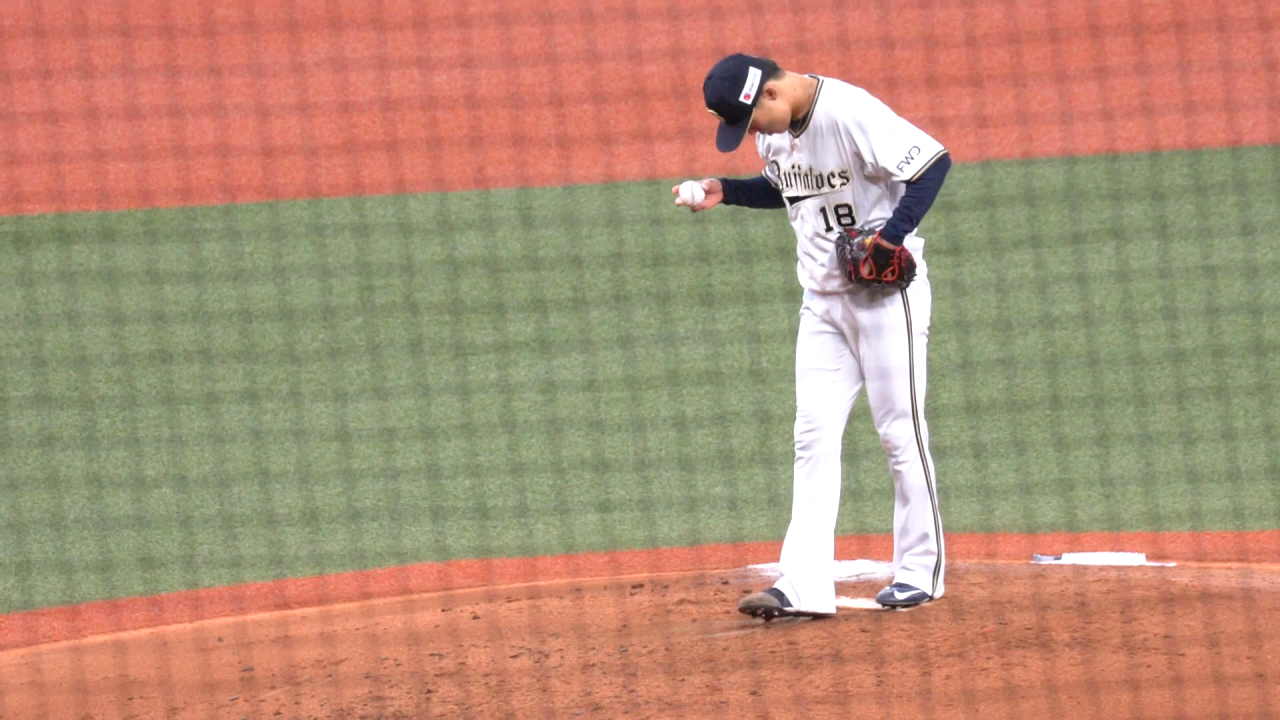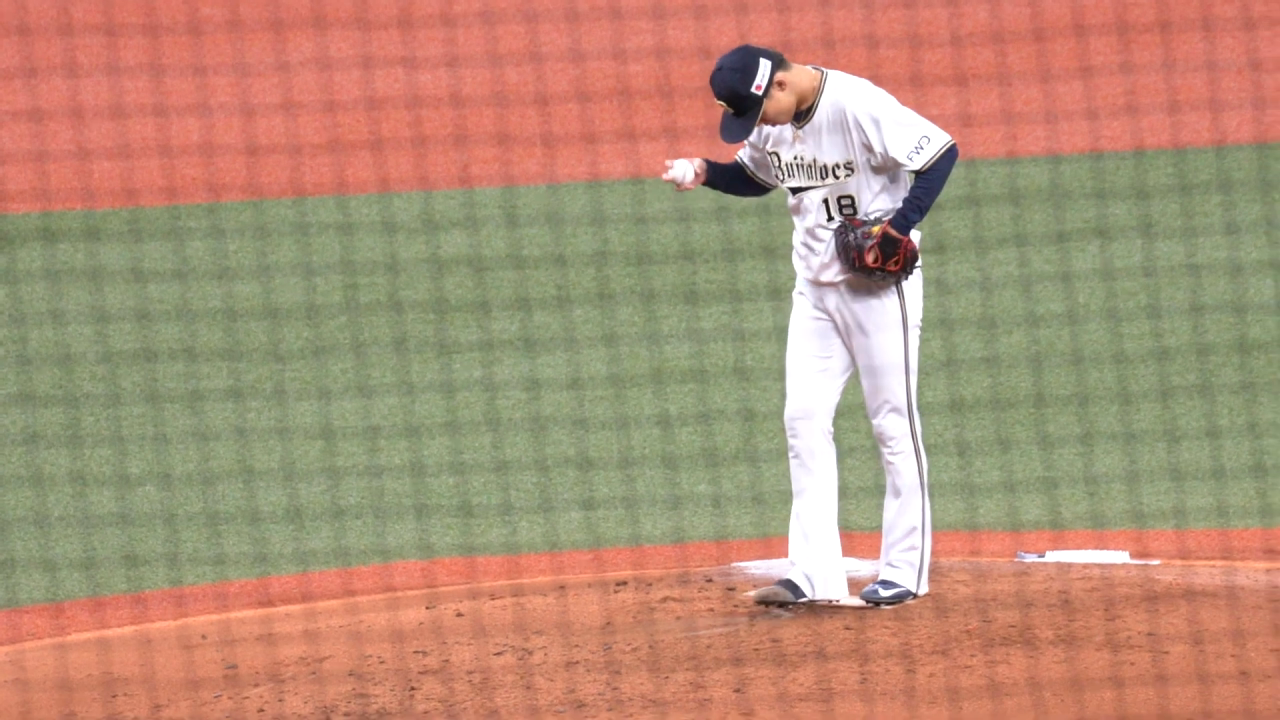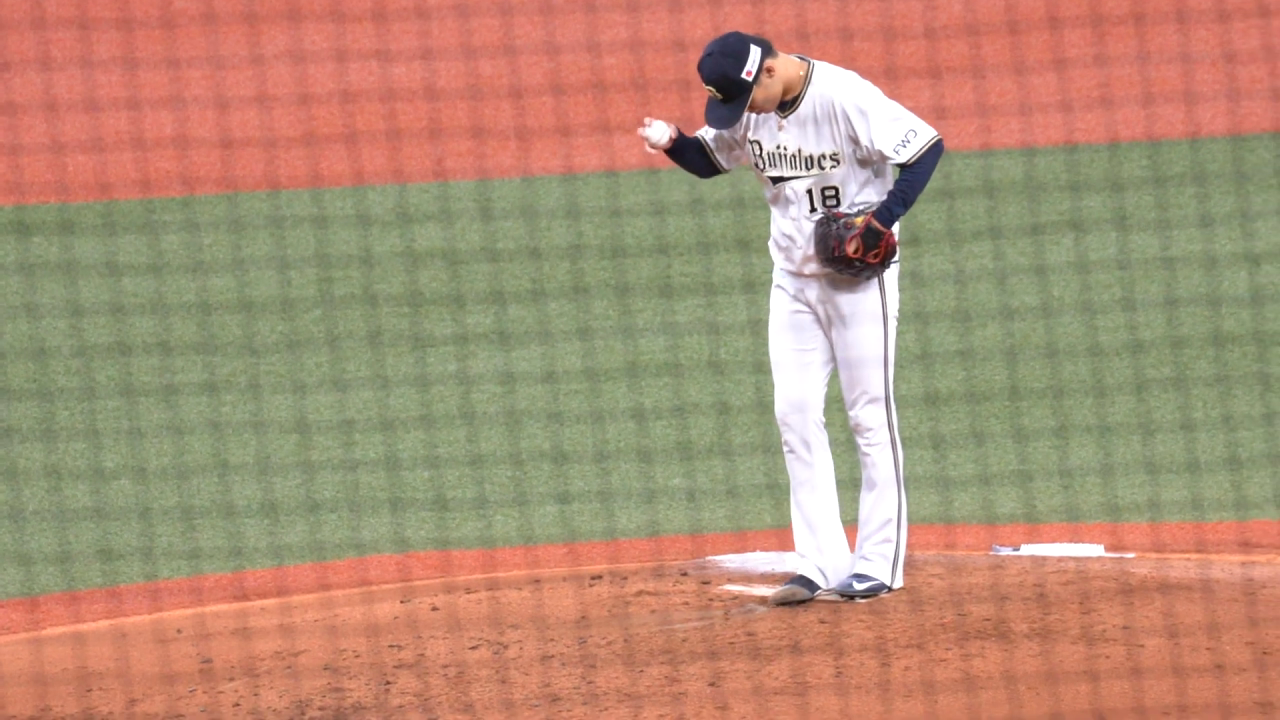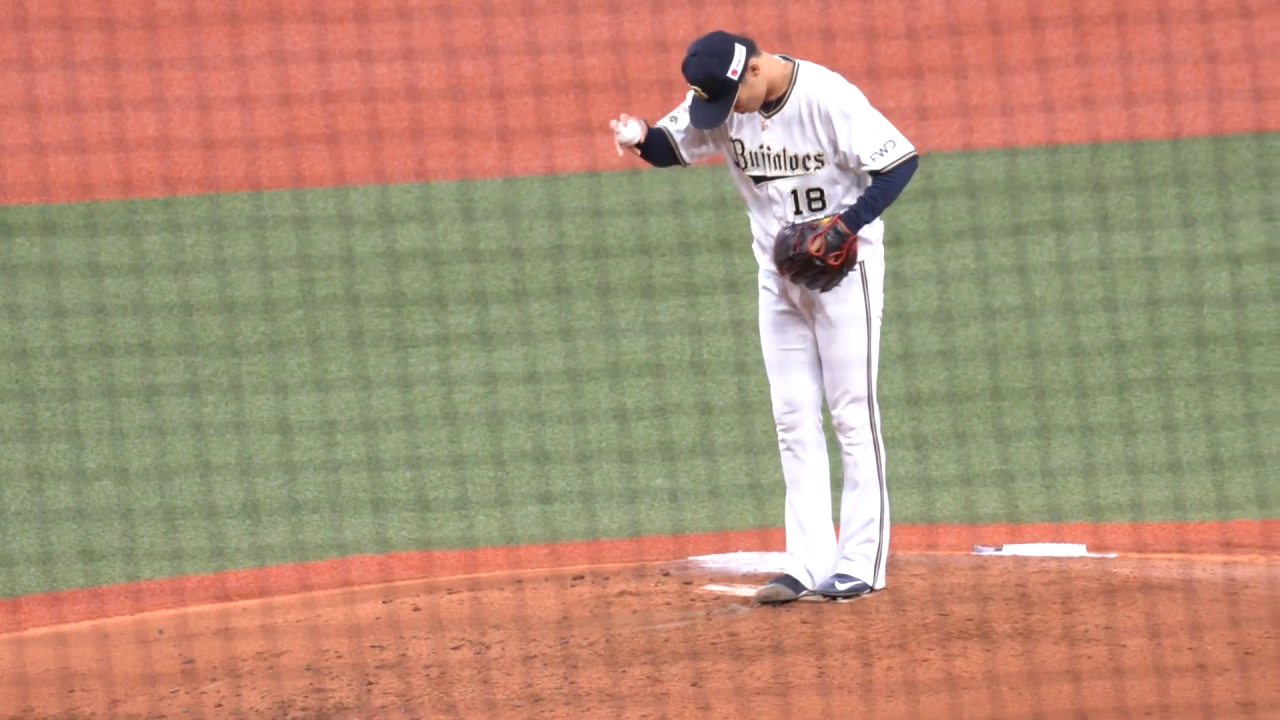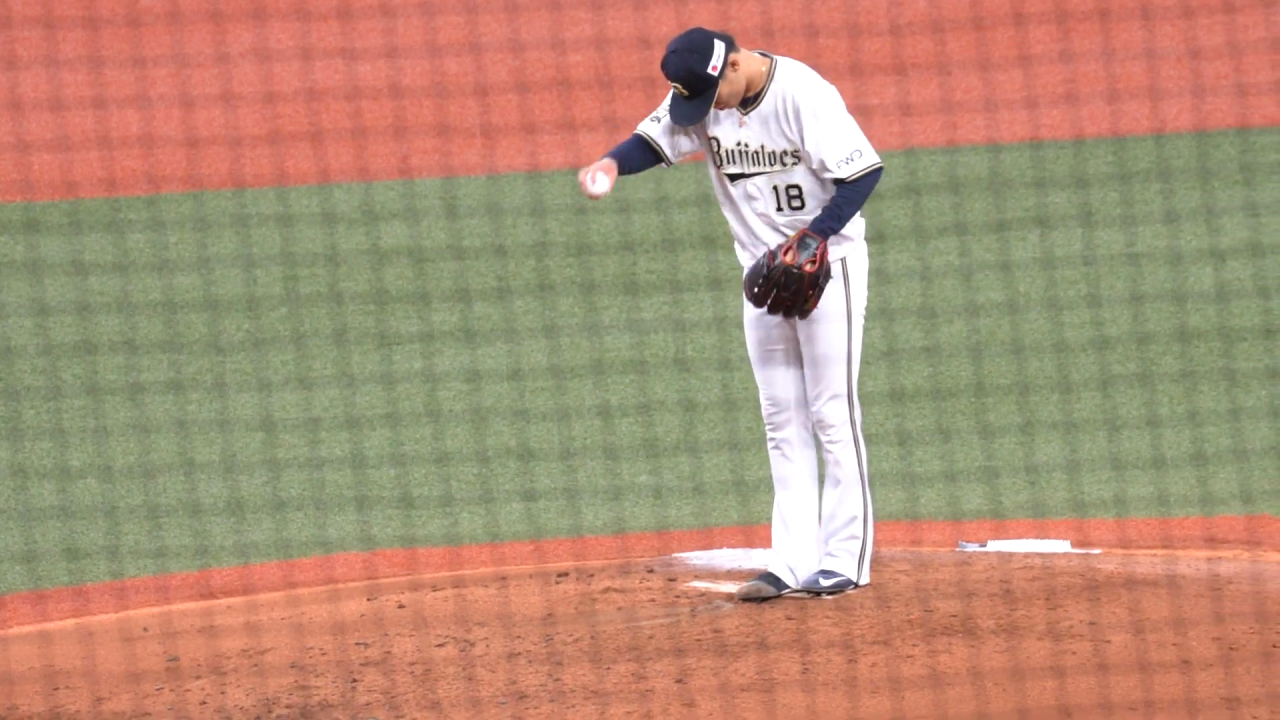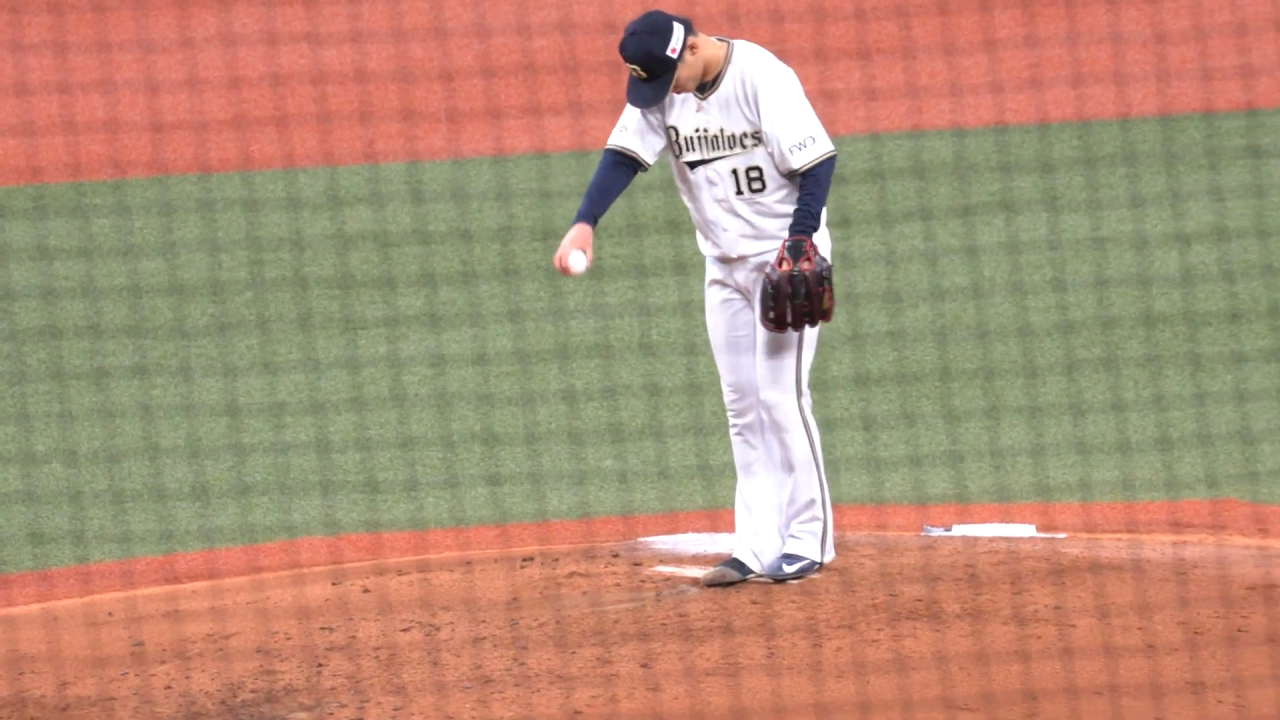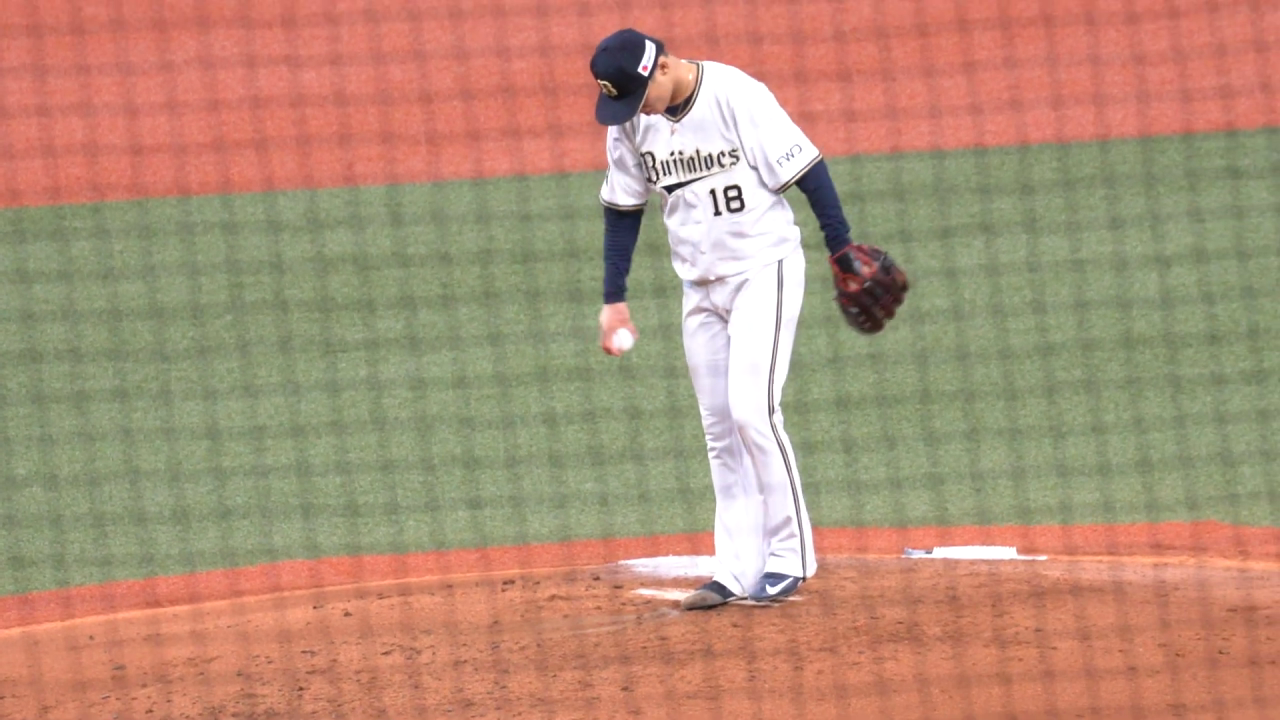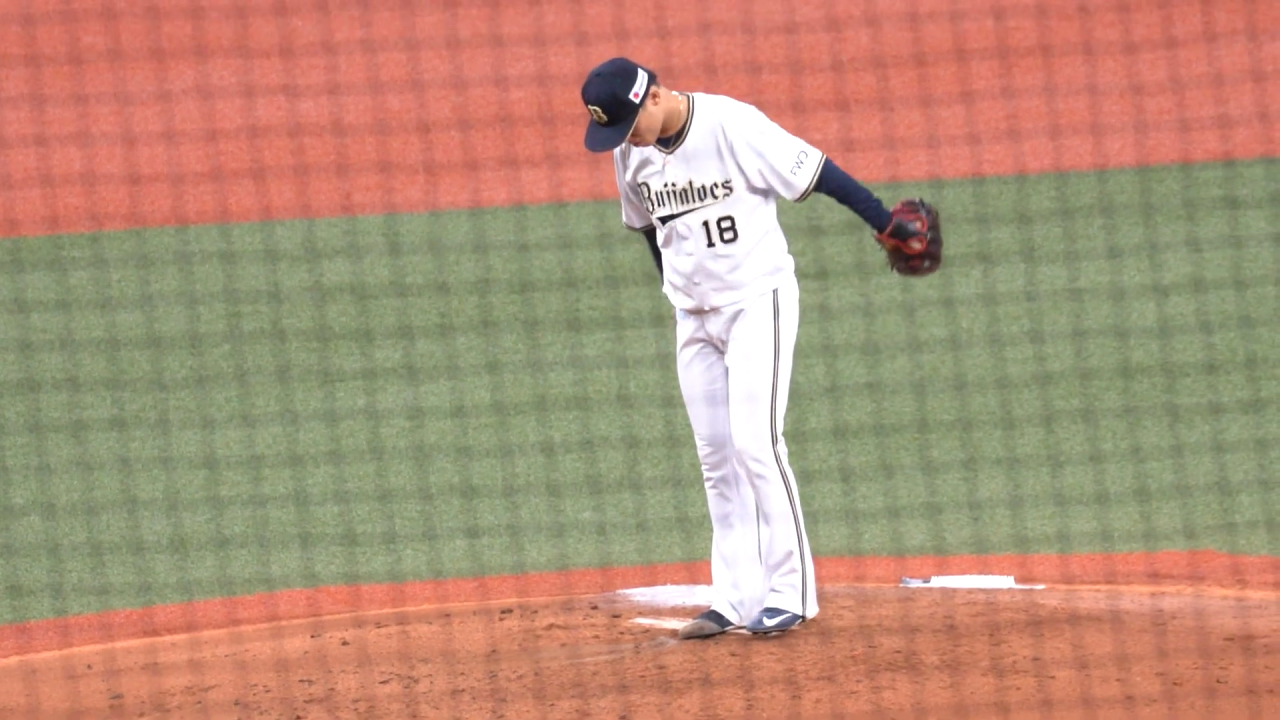
dt=0.5s
person 1, frame 1
left shoulder: (849, 112)
right shoulder: (773, 128)
left elbow: (934, 161)
left wrist: (893, 235)
right wrist: (725, 191)
left hip: (885, 291)
right hip: (822, 297)
left knee: (899, 429)
right knee: (814, 434)
left ankle: (920, 571)
right ankle: (802, 584)
person 1, frame 2
left shoulder: (858, 104)
right shoulder: (768, 120)
left elbow: (942, 151)
right elbow: (757, 177)
left wrist: (900, 225)
right wrist: (705, 173)
left hip: (880, 285)
right hip: (815, 289)
left knee: (892, 423)
right knee: (804, 420)
left ankle: (906, 569)
right ankle: (812, 572)
person 1, frame 3
left shoulder: (844, 95)
right shoulder: (744, 104)
left elbow: (927, 146)
right elbow: (710, 159)
left wrist: (884, 218)
right wrist: (672, 141)
left hip: (859, 275)
right hip: (793, 278)
left knee: (869, 415)
right knee: (795, 415)
left ankle: (878, 562)
right ankle: (822, 563)
person 1, frame 4
left shoulder: (828, 97)
right shoulder: (720, 99)
left elbow: (902, 160)
right elbow: (672, 148)
left wrist: (850, 223)
right wrist: (640, 135)
left hip: (844, 272)
right hip: (778, 277)
left knee: (852, 415)
right knee: (793, 418)
left ankle: (862, 563)
right ankle: (809, 563)
person 1, frame 5
left shoulder: (805, 94)
right shoulder: (699, 95)
left elbow: (865, 170)
right elbow: (654, 142)
left wrist: (816, 235)
right wrist: (611, 163)
left hip: (828, 265)
right hip: (762, 273)
left knee: (832, 412)
right knee: (781, 417)
left ankle: (844, 559)
right ankle: (793, 562)
person 1, frame 6
left shoulder: (762, 76)
right shoulder: (660, 86)
left elbow: (819, 161)
right elbow: (624, 154)
left wrist: (798, 243)
right wrist: (584, 222)
left hip: (789, 252)
right hip: (723, 262)
left knee: (780, 396)
right knee: (742, 405)
left ankle: (806, 541)
right ankle: (758, 548)
person 1, frame 7
left shoulder: (738, 95)
right shoulder: (629, 120)
left elbow: (806, 168)
right elbow: (623, 209)
left wrist: (843, 250)
right wrist: (615, 298)
left hip: (763, 271)
right hip: (699, 285)
left knee: (752, 413)
right knee: (719, 427)
left ankle: (789, 555)
right ankle: (738, 569)
person 1, frame 8
left shoulder: (733, 124)
right shoulder: (630, 151)
left elbow: (817, 172)
left wrist: (886, 222)
left hip: (758, 301)
right hip: (696, 314)
left knee: (754, 443)
right knee: (716, 457)
left ankle: (789, 592)
right ankle: (737, 599)
